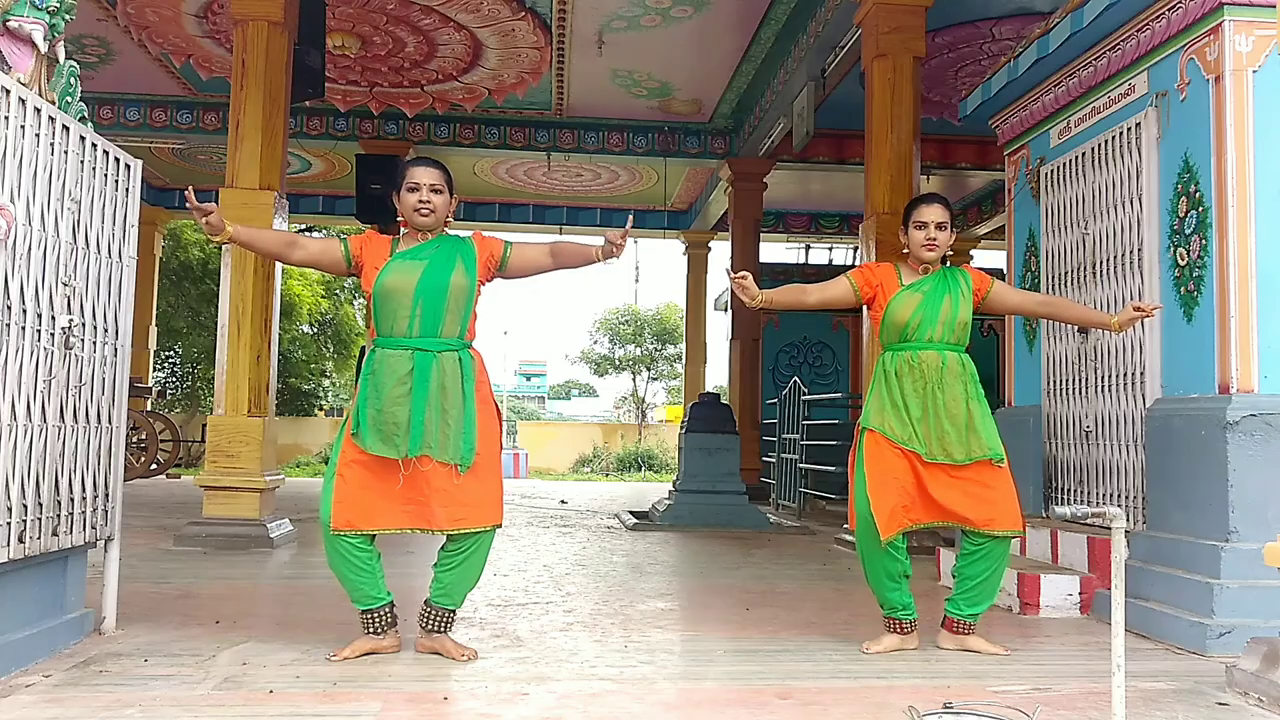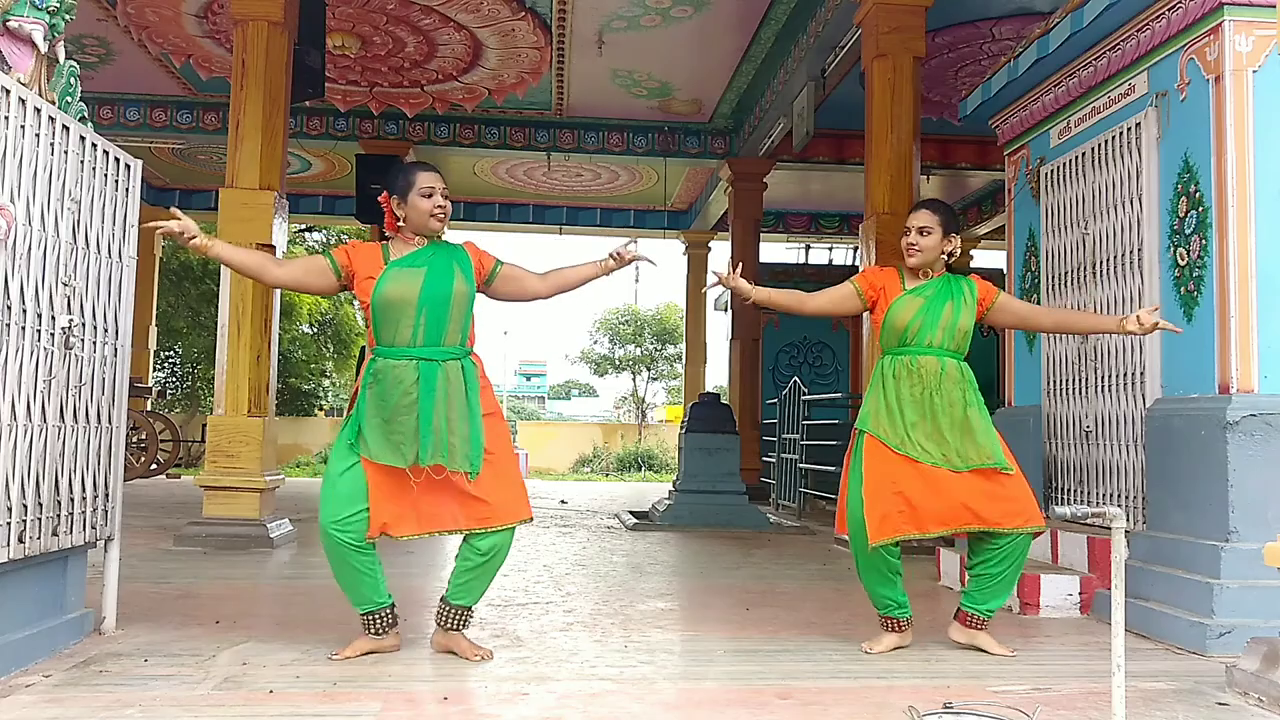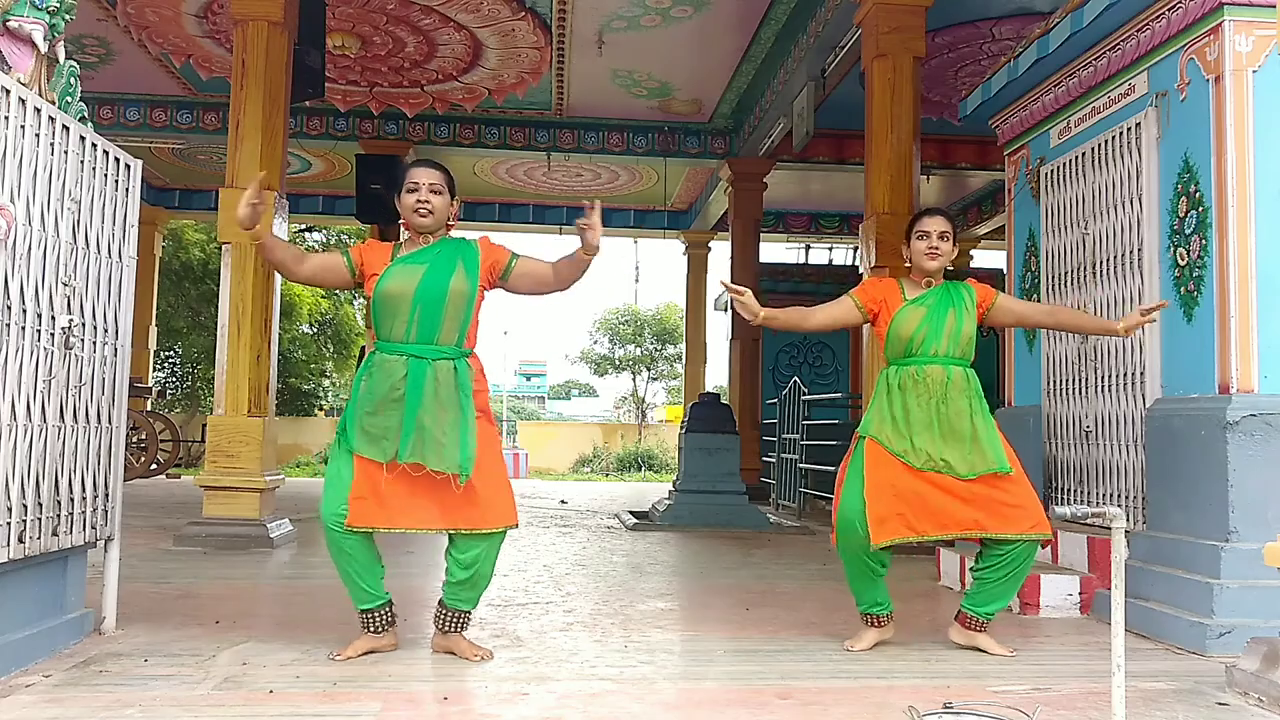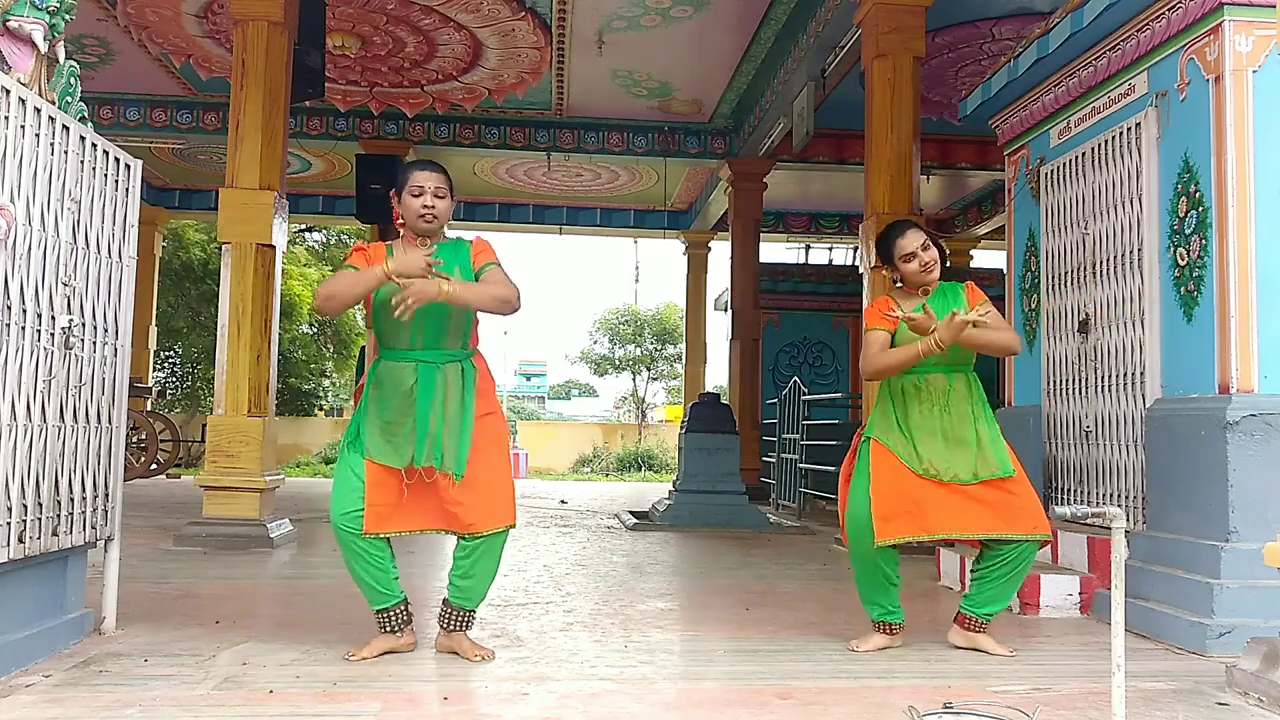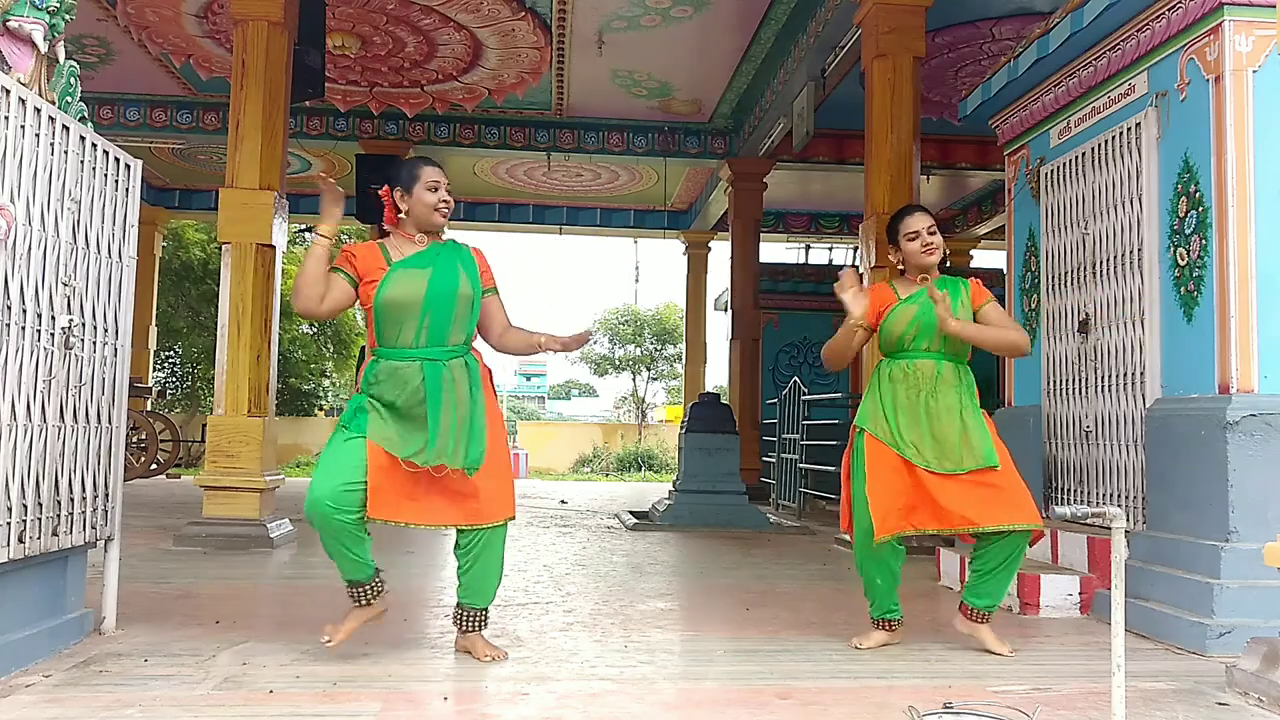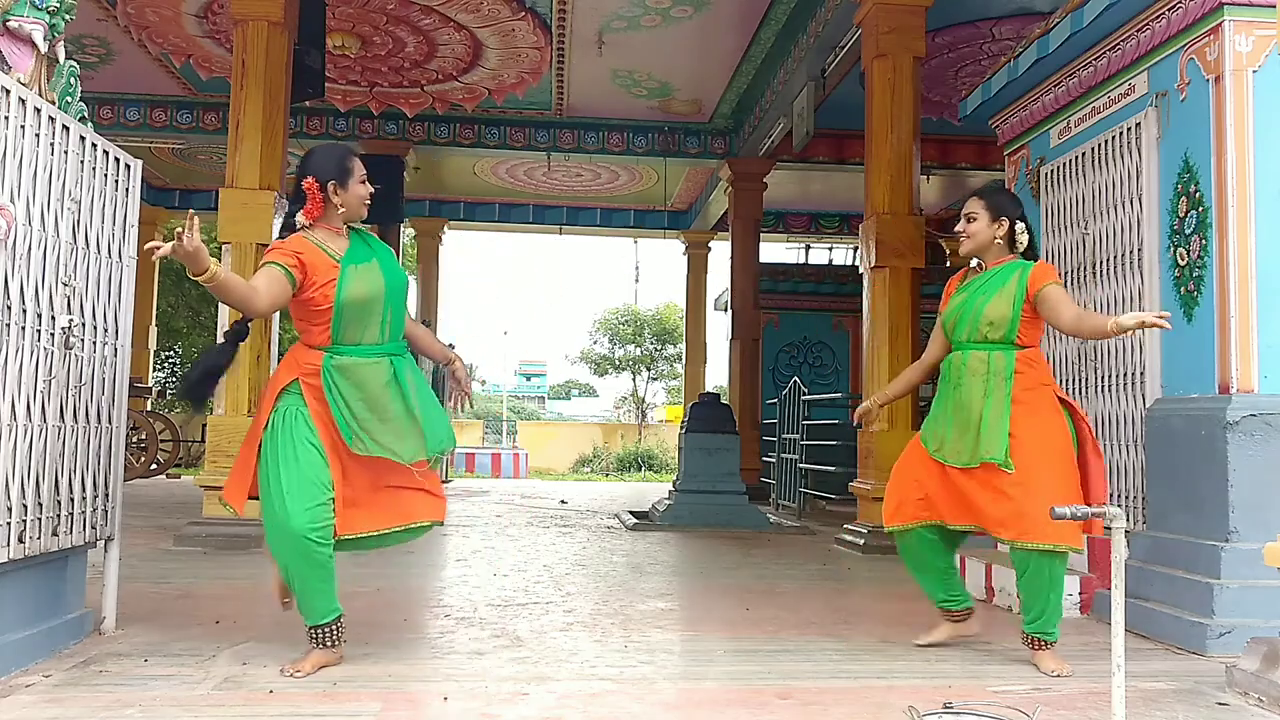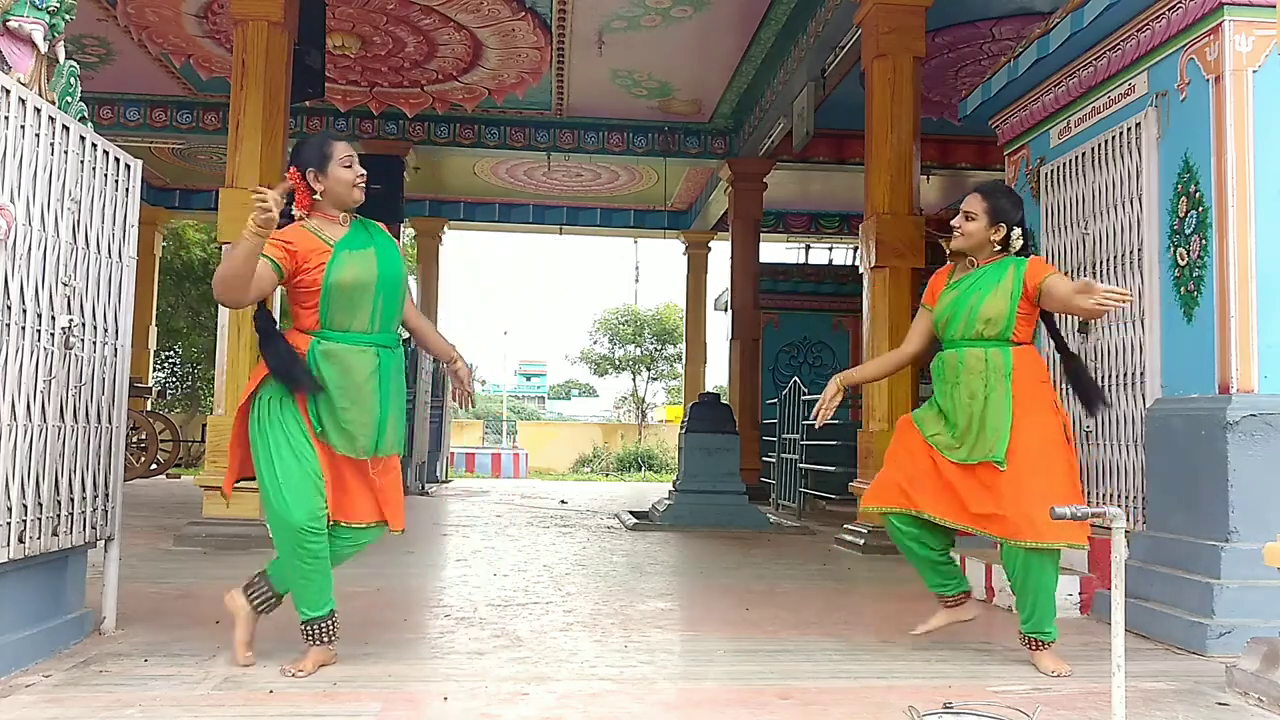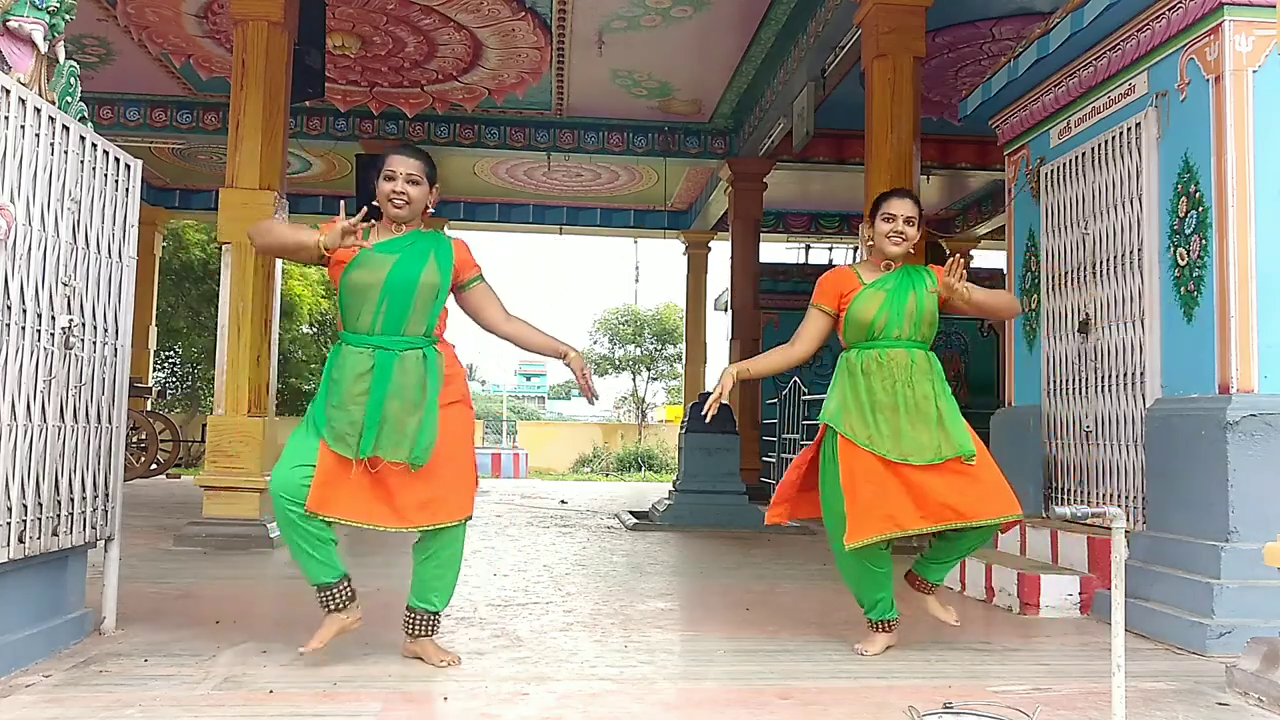
dt=0.5s
person 1, frame 1
left shoulder: (475, 250)
right shoulder: (371, 249)
left elbow: (550, 254)
right elbow: (295, 247)
left wrist: (601, 249)
right wrist: (226, 229)
left hip: (455, 396)
right hip: (385, 395)
left knee: (471, 514)
right knee: (344, 512)
left ankle: (435, 627)
right ankle: (379, 628)
person 1, frame 2
left shoulder: (468, 258)
right shoulder: (361, 258)
left elbow: (538, 285)
right elbow: (277, 271)
left wrist: (605, 266)
right wrist: (205, 242)
left hip: (459, 401)
right hip: (385, 403)
left knee: (497, 518)
right knee: (340, 521)
left ankle: (450, 626)
right ankle: (380, 626)
person 1, frame 3
left shoulder: (479, 254)
right shoulder: (375, 255)
left elbow: (553, 280)
right elbow: (299, 267)
left wrist: (587, 251)
right wrist: (255, 229)
left hip: (453, 400)
right hip: (381, 398)
left knee: (481, 516)
right knee: (343, 511)
left ankle: (450, 628)
right ankle: (378, 626)
person 1, frame 4
left shoulder: (473, 253)
right shoulder: (370, 257)
left elbow: (509, 298)
right elbow: (325, 303)
left wrist: (441, 289)
right wrist: (392, 270)
left hip: (462, 402)
right hip: (390, 403)
left knee: (484, 518)
right knee: (353, 514)
left ankle: (454, 627)
right ankle: (396, 626)
person 1, frame 5
left shoulder: (468, 258)
right shoulder: (365, 258)
left elbow: (502, 334)
right elbow: (312, 307)
left wrist: (559, 342)
right wrist: (324, 233)
left hip: (459, 399)
right hip: (384, 398)
left knee: (484, 513)
right knee: (326, 497)
left ankle: (470, 628)
right ankle: (366, 591)
person 1, frame 6
left shoulder: (372, 246)
right shoulder: (296, 253)
left elbow: (399, 319)
right elbow: (254, 299)
left wrist: (449, 356)
right wrist: (199, 260)
left hip: (385, 398)
right hip: (319, 398)
left knee: (417, 510)
right knee: (301, 522)
left ankle: (303, 560)
right ankle: (326, 639)
person 1, frame 7
left shoulder: (379, 237)
right shoulder: (291, 241)
left elbow: (409, 314)
right elbow: (228, 293)
left wrist: (454, 359)
right wrist: (259, 226)
left hip: (373, 394)
right hip: (306, 391)
left knee: (364, 519)
right knee: (300, 515)
left ankle: (253, 596)
right ankle: (320, 637)
person 1, frame 8
left shoulder: (450, 251)
right shoulder: (347, 242)
left elbow: (501, 320)
right elbow: (262, 235)
left wrist: (566, 352)
right wrist: (324, 241)
left hip: (427, 391)
right hip: (350, 388)
left knee: (441, 509)
right knee: (291, 489)
left ankle: (420, 631)
right ankle: (338, 603)
person 2, frame 1
left shoulder: (969, 282)
right shoulder: (876, 277)
left elbow: (1041, 304)
right elbow: (811, 295)
left wrist: (1113, 321)
right wrist: (760, 298)
left hip: (957, 410)
right hip: (895, 409)
left knee: (990, 515)
right knee: (878, 515)
left ankle: (960, 625)
right ankle: (900, 624)
person 2, frame 2
left shoulder: (972, 291)
right shoulder: (879, 281)
left elbow: (1046, 318)
right elbow: (812, 302)
left wrist: (1123, 323)
right wrist: (751, 292)
left hip: (955, 415)
right hip: (892, 415)
left knee: (1014, 516)
right knee: (869, 518)
left ankle: (971, 620)
right ankle: (895, 623)
person 2, frame 3
left shoulder: (971, 295)
right shoulder: (880, 292)
left elbow: (1043, 317)
right elbow: (813, 319)
left wrist: (1114, 326)
right wrist: (761, 315)
left hip: (964, 423)
right hip: (897, 422)
left knee: (1021, 522)
right knee: (856, 518)
left ankle: (972, 621)
right ankle: (877, 619)
person 2, frame 4
left shoulder: (967, 294)
right shoulder: (881, 309)
left elbow: (1013, 343)
right elbow: (870, 367)
left wrist: (939, 330)
right wrist: (938, 342)
left hip: (966, 427)
right hip: (900, 427)
left knee: (1021, 524)
right knee: (865, 519)
left ankle: (970, 623)
right ankle: (886, 624)
person 2, frame 5
left shoulder: (971, 290)
right shoulder: (879, 295)
left elbow: (1020, 341)
right elbow: (835, 360)
left wrist: (955, 327)
right wrist: (854, 320)
left hip: (957, 416)
right hip: (890, 416)
left knee: (1011, 516)
right knee: (877, 518)
left ankle: (974, 613)
right ankle: (886, 620)
person 2, frame 6
left shoulder: (1033, 274)
right shoulder: (956, 285)
left elbow: (1071, 320)
right elbow: (931, 357)
left wrist: (1119, 324)
right wrist: (880, 398)
left hip: (1018, 408)
right hip: (958, 411)
left knee: (1033, 520)
right knee: (914, 509)
left ankle: (1041, 639)
right ankle: (957, 613)
person 2, frame 7
left shoulder: (1026, 272)
right shoulder: (942, 279)
left elbow: (1101, 300)
right elbow: (908, 350)
left wrist: (1084, 297)
right wrist: (845, 379)
left hip: (1013, 408)
right hip: (948, 409)
left knee: (1025, 518)
right knee: (899, 505)
left ankle: (1038, 638)
right ankle: (954, 596)
person 2, frame 8
left shoulder: (932, 279)
right shoulder: (838, 280)
left elbow: (1009, 307)
right elbow: (798, 348)
left wrist: (962, 293)
right wrist: (738, 370)
left hip: (925, 407)
right hip: (861, 409)
left knee: (983, 506)
right knee: (861, 522)
left ankle: (924, 578)
right ankle: (881, 621)
